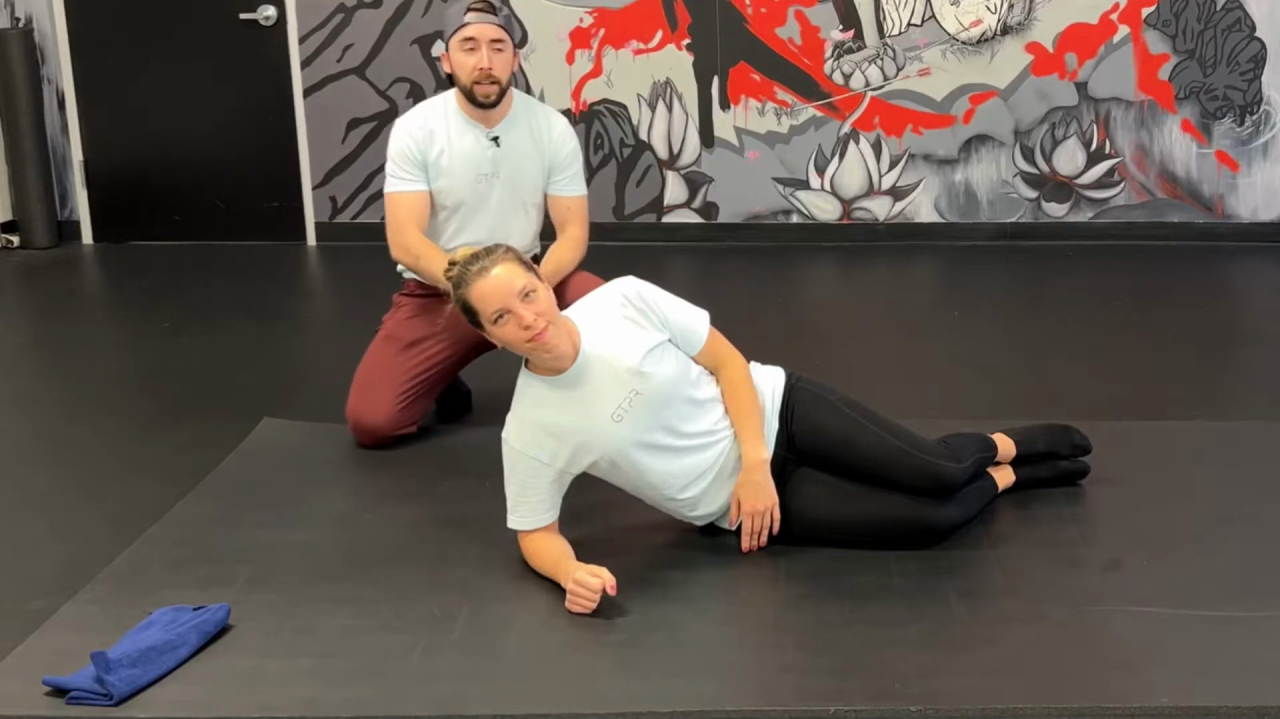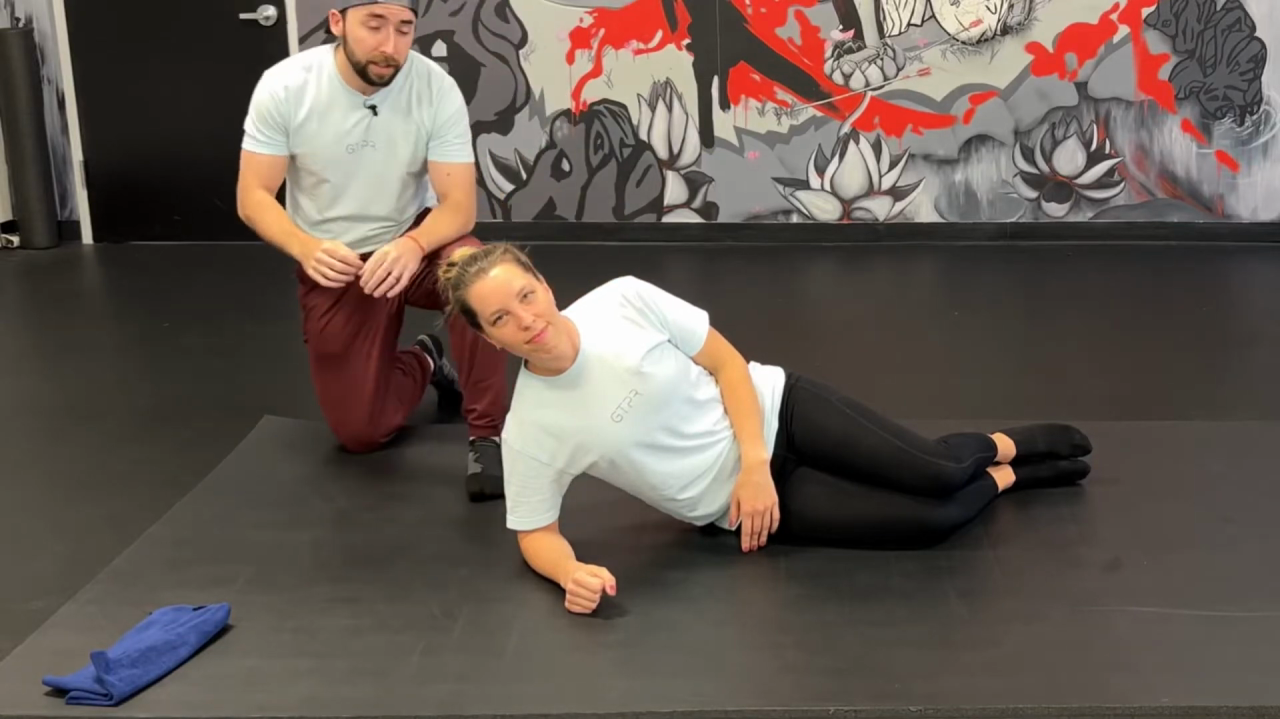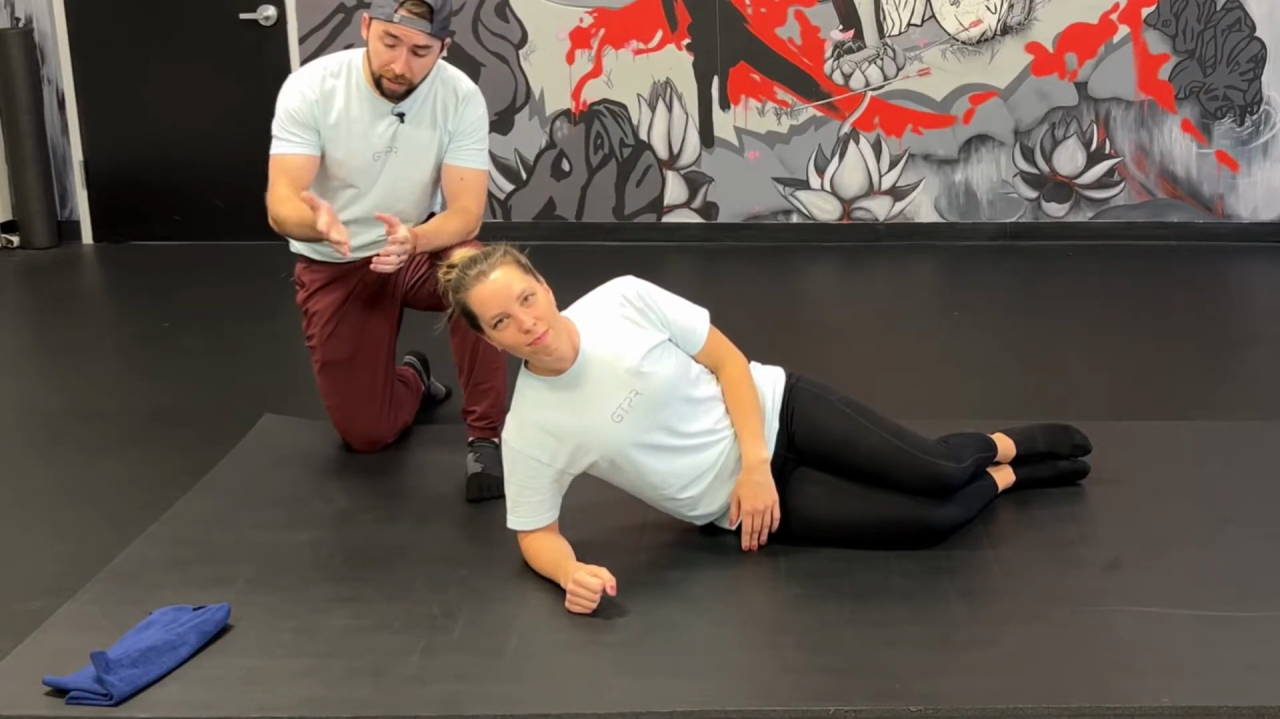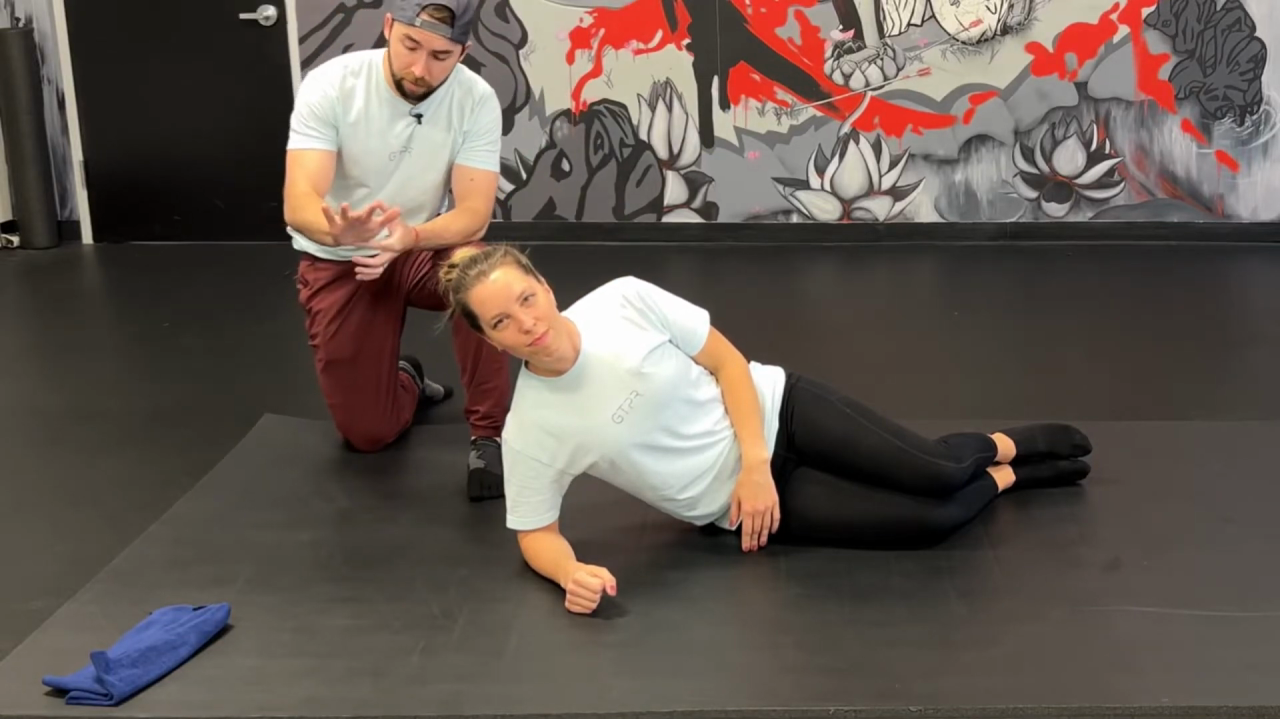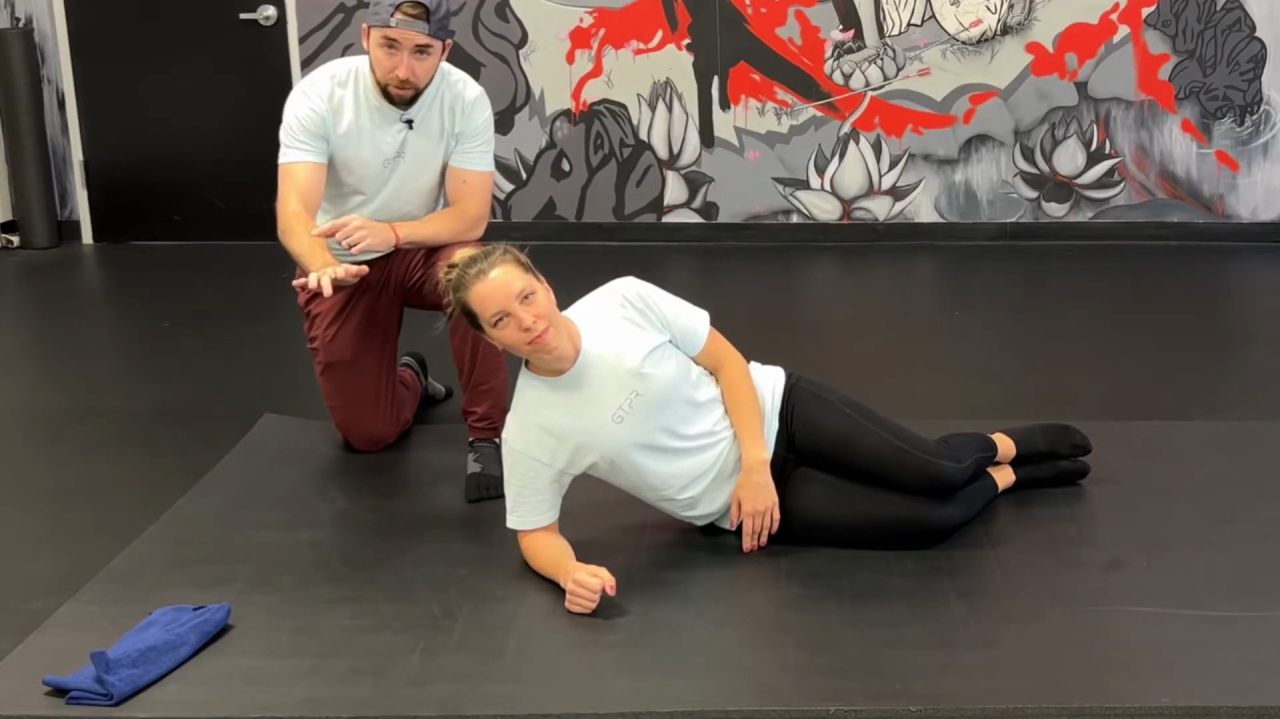
dt=1s
person 1, frame 1
left shoulder: (625, 299)
right shoulder: (529, 431)
left elbow: (729, 363)
right elbow: (535, 533)
left wrist: (754, 462)
right wrist: (570, 572)
left hip: (773, 410)
right hip: (727, 498)
left knee: (937, 473)
right knee: (931, 522)
left ankle: (1006, 446)
right ankle: (1004, 478)
person 1, frame 2
left shoulder: (623, 299)
right shoulder: (528, 430)
left elbow: (728, 363)
right elbow: (535, 533)
left wrist: (755, 464)
right wrist: (570, 572)
left hip: (772, 411)
right hip: (728, 501)
left knee: (936, 473)
right knee: (931, 521)
left ankle: (1007, 446)
right ankle: (1004, 479)
person 1, frame 3
left shoulder: (623, 298)
right shoulder: (528, 431)
left elbow: (729, 362)
right elbow: (535, 534)
left wrist: (756, 462)
right wrist: (570, 573)
left hip: (772, 411)
right hip: (730, 500)
left knee: (936, 474)
right knee: (932, 521)
left ankle: (1007, 445)
right ankle: (1004, 479)
person 1, frame 4
left shoulder: (624, 298)
right shoulder: (529, 430)
left elbow: (729, 362)
right elbow: (535, 533)
left wrist: (756, 462)
right wrist: (570, 572)
left hip: (772, 410)
right hip: (729, 499)
left knee: (936, 473)
right knee: (931, 522)
left ankle: (1008, 445)
right ankle: (1004, 478)
person 1, frame 5
left shoulder: (625, 298)
right shoulder: (528, 430)
left elbow: (730, 363)
right elbow: (535, 533)
left wrist: (755, 463)
right wrist: (571, 572)
left hip: (773, 410)
right hip: (727, 500)
left knee: (936, 475)
right knee: (931, 522)
left ankle: (1007, 444)
right ankle: (1006, 479)
person 2, frame 1
left shoulder: (553, 129)
right shoulder: (414, 129)
left elbow: (573, 232)
right elbow: (405, 243)
right hip: (434, 292)
right knee: (371, 422)
right ankle: (443, 372)
person 2, frame 2
left shoulder: (437, 89)
right shoulder: (283, 87)
left elbow: (460, 205)
right elbow: (252, 196)
left wrist: (412, 246)
right wrist: (306, 247)
left hip: (413, 244)
right hip: (333, 268)
right knee: (360, 434)
left ankle: (487, 436)
right ankle: (422, 365)
person 2, frame 3
left shoulder: (461, 97)
right shoulder: (310, 88)
left elbow: (466, 213)
right elbow: (280, 205)
left wrist: (412, 238)
right wrist: (317, 221)
left hip: (418, 244)
right hip: (332, 268)
right knee: (365, 434)
left ankle: (487, 436)
right ankle: (413, 380)
person 2, frame 4
left shoulder: (476, 100)
right shoulder: (329, 85)
left elbow: (474, 213)
right elbow: (298, 204)
left wrist: (411, 237)
right wrist: (341, 230)
left hip: (423, 246)
right hip: (336, 264)
right knee: (367, 434)
left ankle: (489, 433)
right ankle: (407, 381)
person 2, frame 5
left shoulder: (467, 101)
right shoulder: (316, 96)
left elbow: (471, 217)
right elbow: (293, 212)
left wrist: (390, 233)
right wrist: (324, 267)
left hip: (418, 249)
right hip: (338, 268)
right knee: (368, 434)
left ankle: (487, 435)
right ankle: (409, 378)
